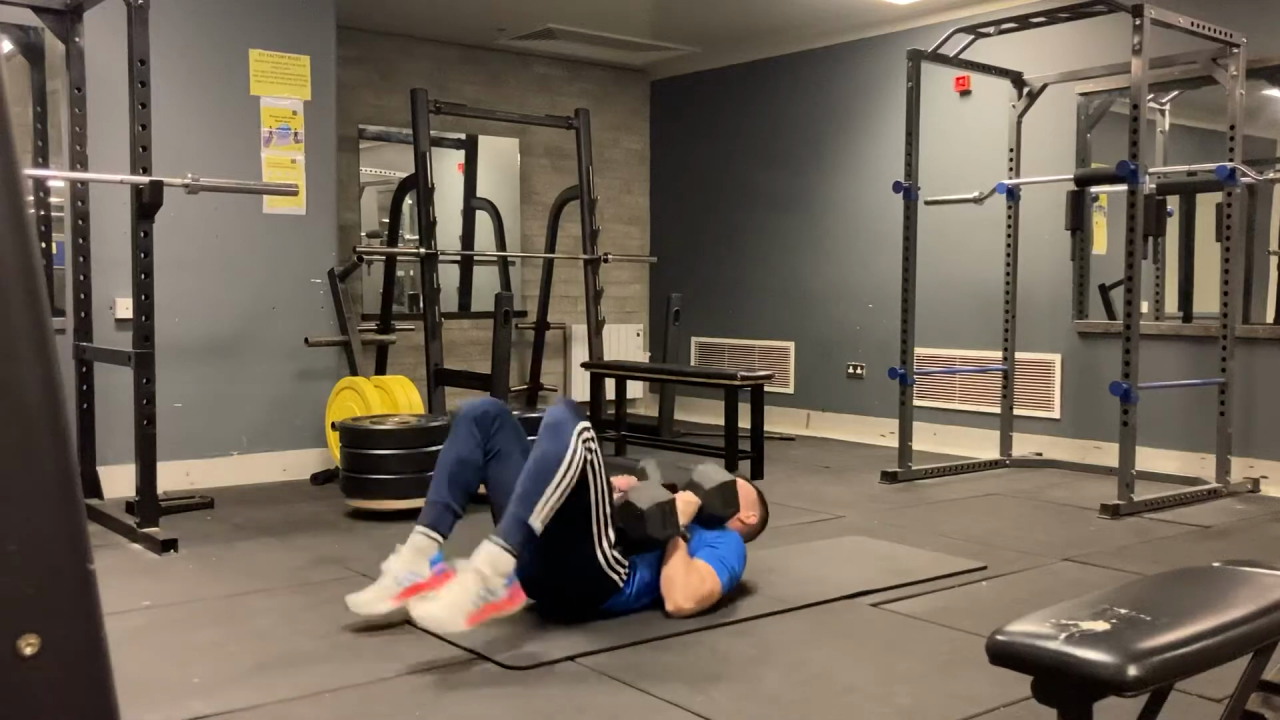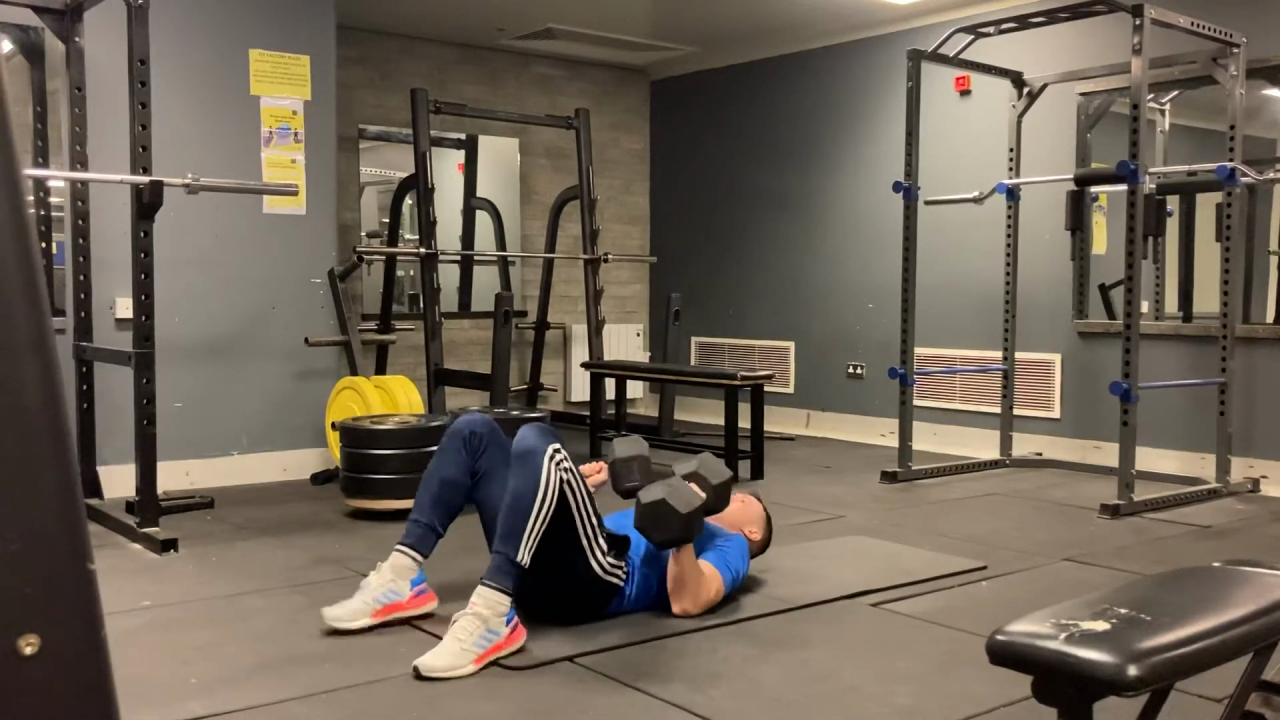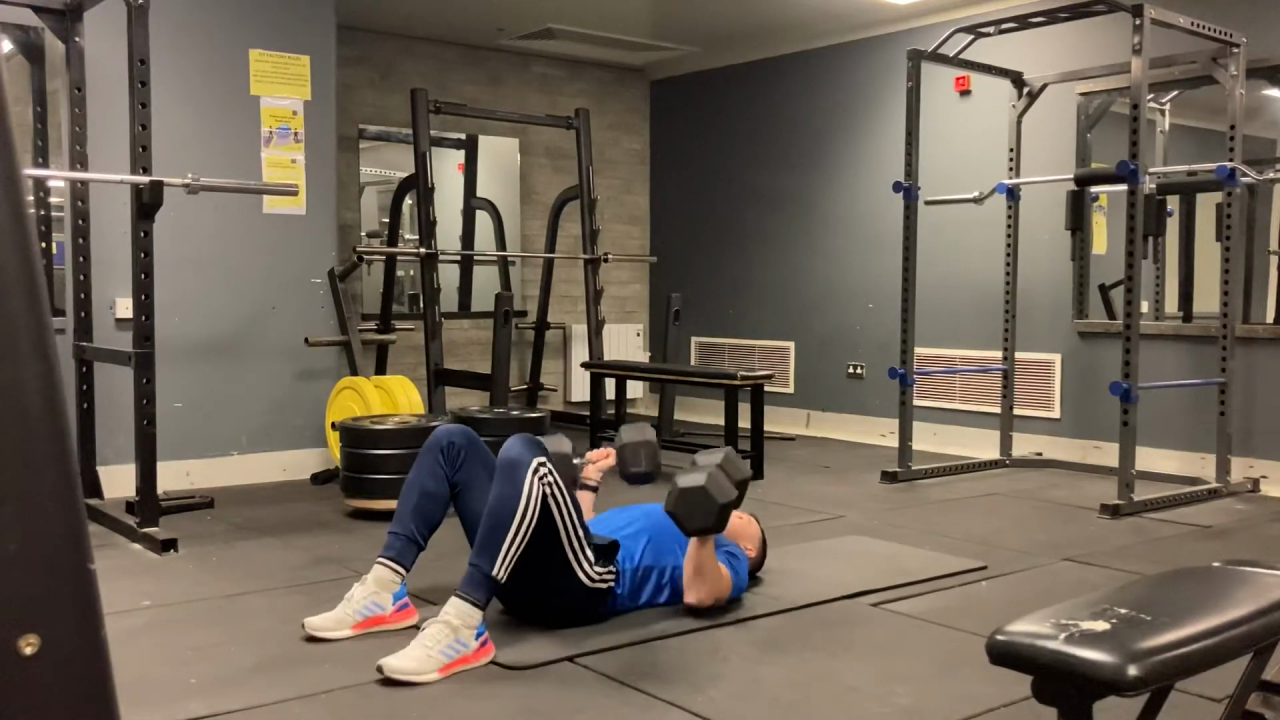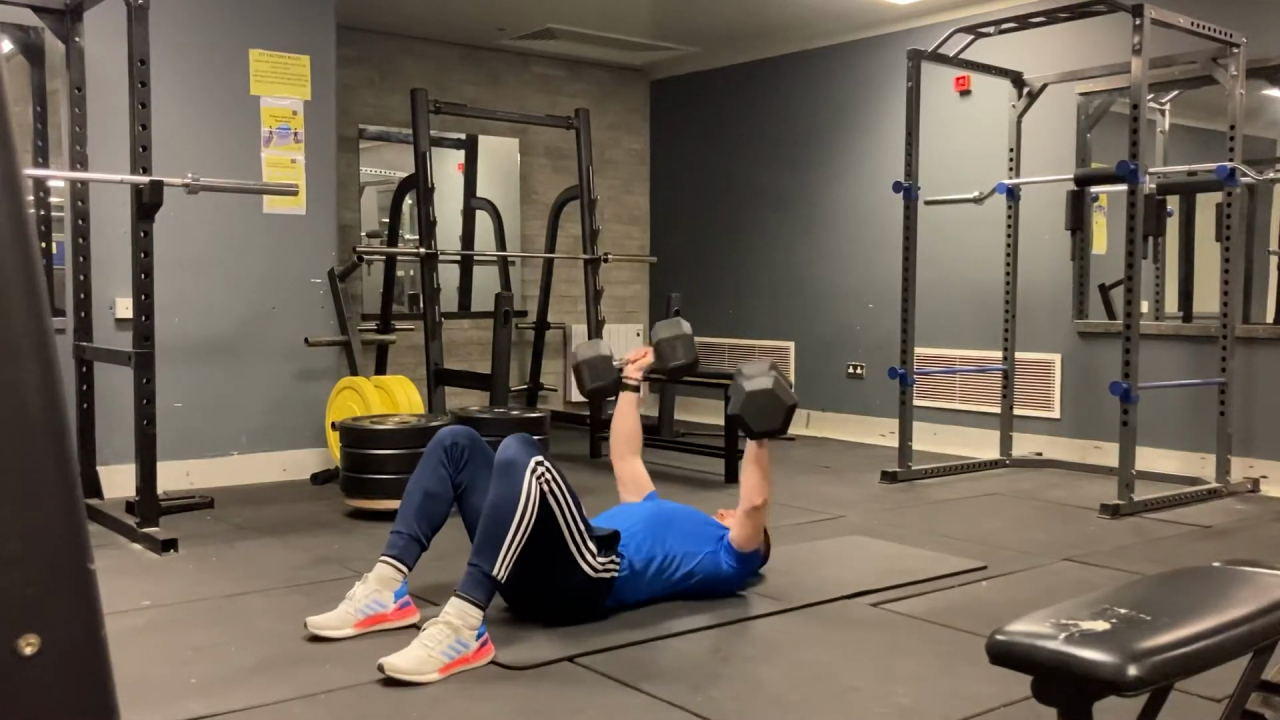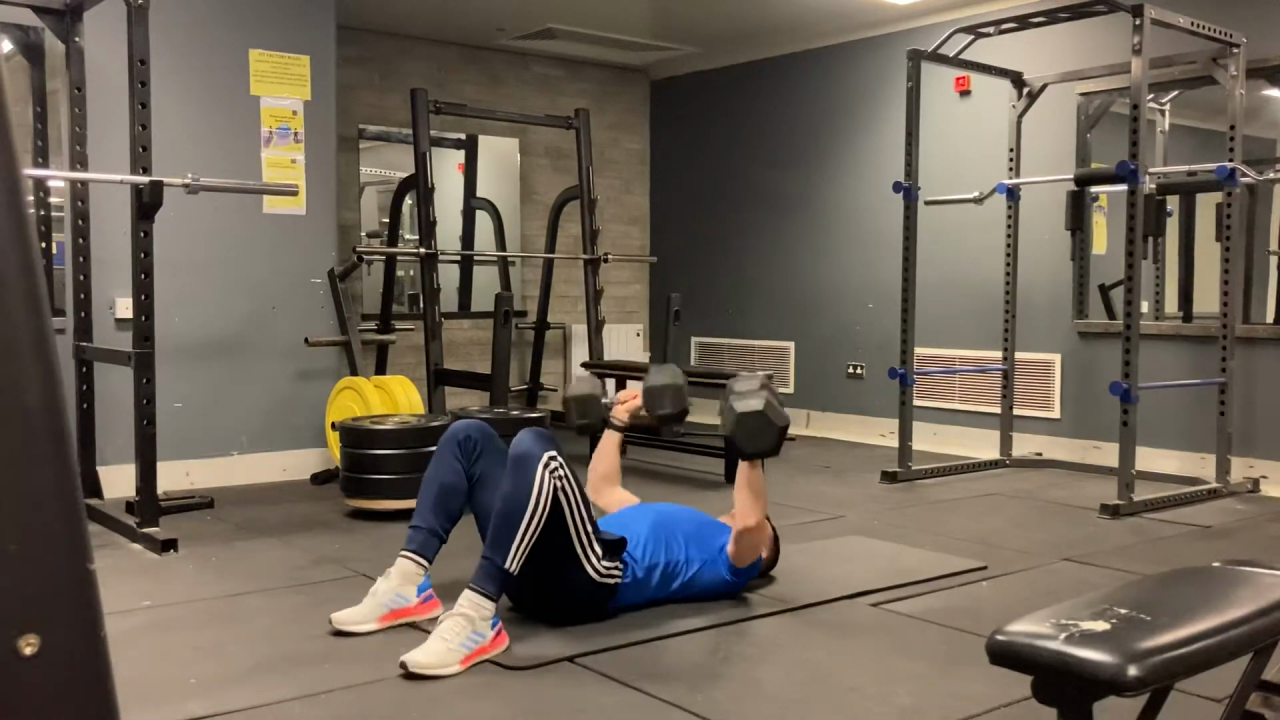
dt=1s
person 1, frame 1
left shoulder: (724, 547)
right shoulder: (678, 526)
left elbow: (681, 600)
left wrist: (678, 523)
right wrist: (607, 492)
left hip: (593, 573)
right hip: (545, 557)
left knee: (567, 417)
right knee: (482, 413)
left ankle: (490, 577)
right ankle: (422, 561)
person 1, frame 2
left shoulder: (729, 548)
left elbow: (685, 602)
right wrist: (581, 492)
left hip: (593, 579)
right hip: (539, 570)
left knee: (537, 441)
right knee: (473, 431)
left ankle: (492, 617)
right ankle: (402, 581)
person 1, frame 3
left shoulder: (727, 557)
right shoulder: (670, 531)
left elbow: (698, 594)
right wrist: (587, 483)
left hip: (582, 583)
right hip: (529, 572)
left knee: (523, 453)
right knee: (452, 442)
left ankle: (462, 626)
right ankle: (385, 592)
person 1, frame 4
left shoulder: (728, 561)
right shoulder: (668, 521)
left elbow: (754, 505)
right elbow: (625, 460)
left wrist: (758, 434)
right wrist: (630, 383)
left hip: (588, 576)
right hip: (534, 569)
left knee: (521, 454)
right knee: (456, 441)
left ankle: (464, 626)
right ankle: (388, 589)
person 1, frame 5
left shoulder: (731, 563)
right shoulder: (668, 522)
left elbow: (750, 524)
right elbow: (602, 489)
right wrist: (618, 419)
left hip: (593, 577)
right hip: (538, 570)
left knee: (535, 447)
right knee: (468, 436)
left ankle: (477, 619)
right ankle: (409, 585)
